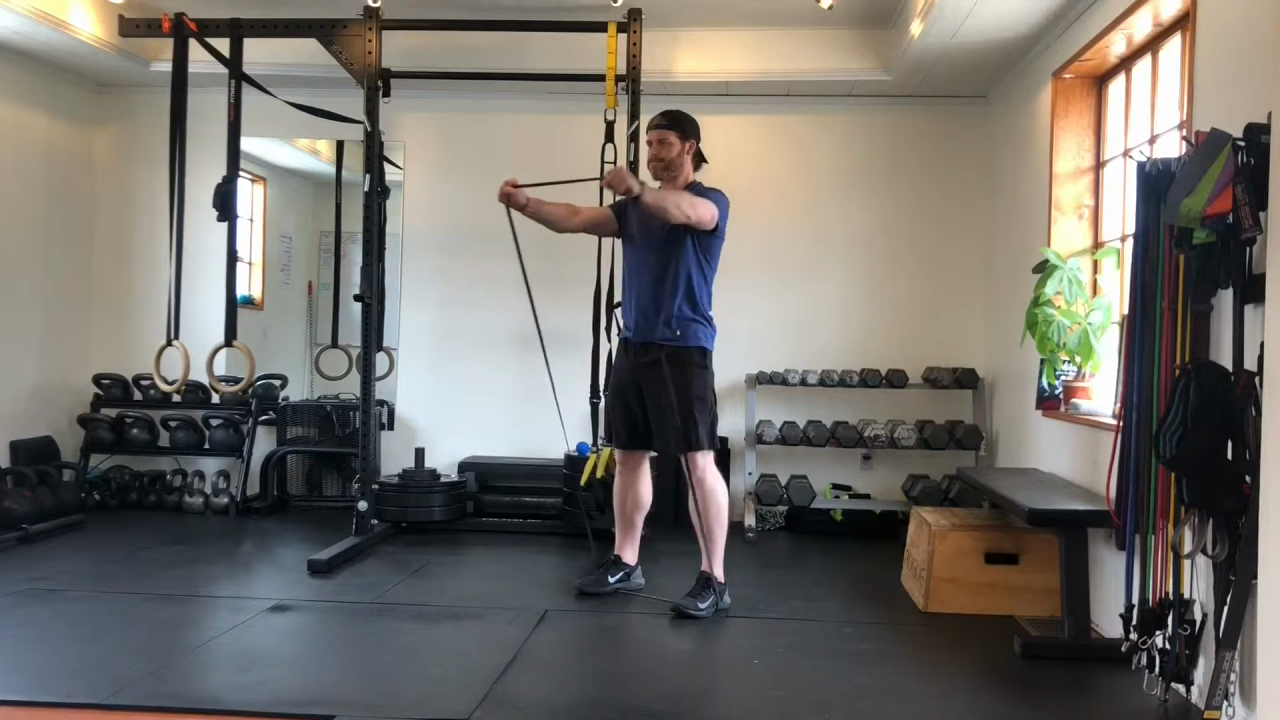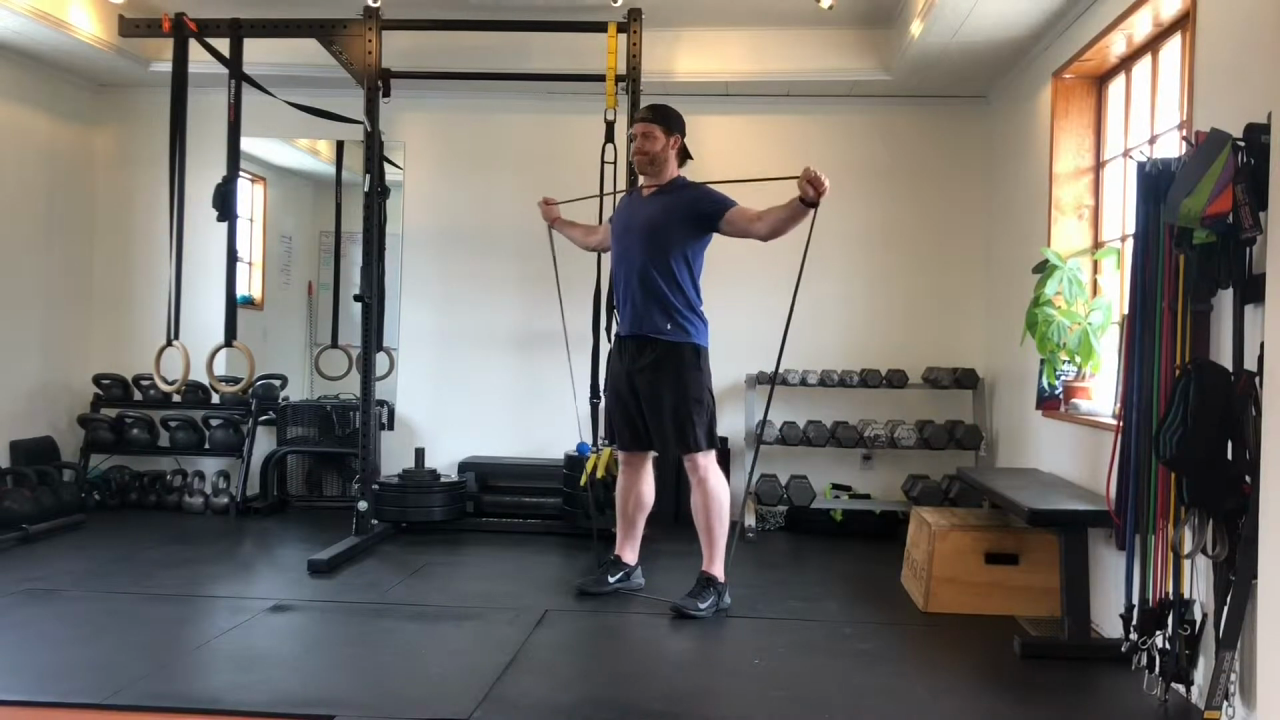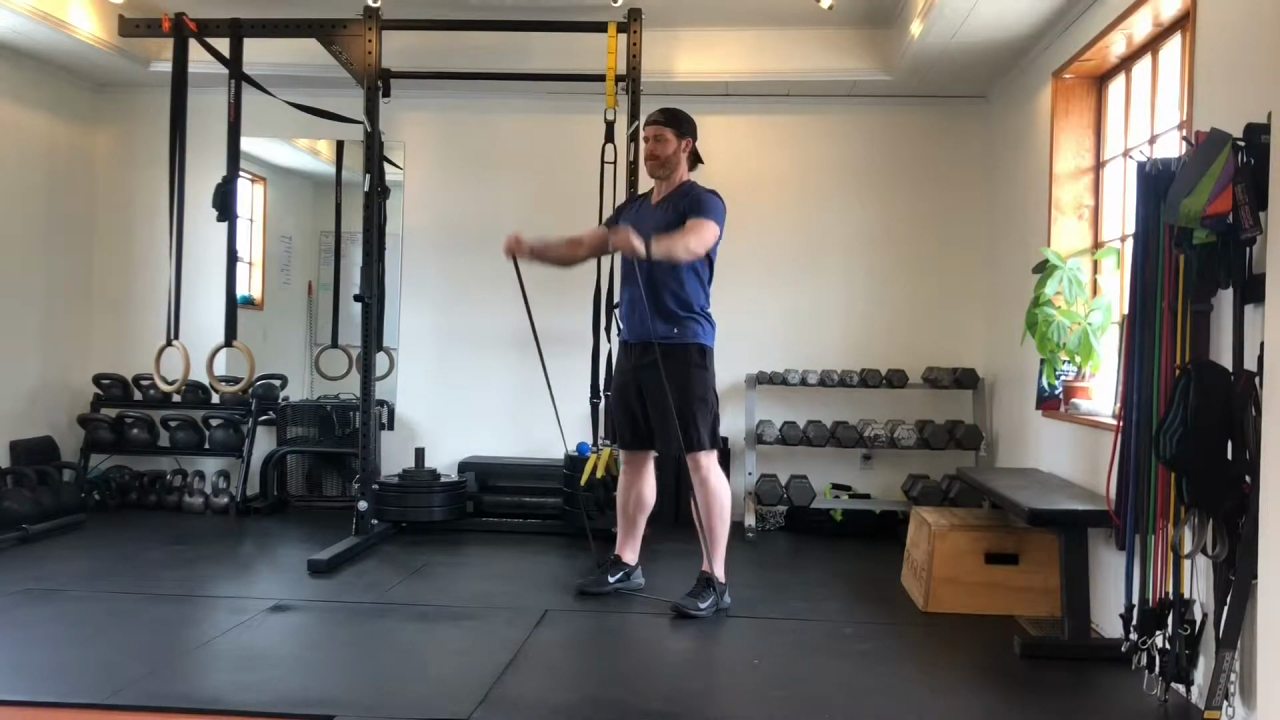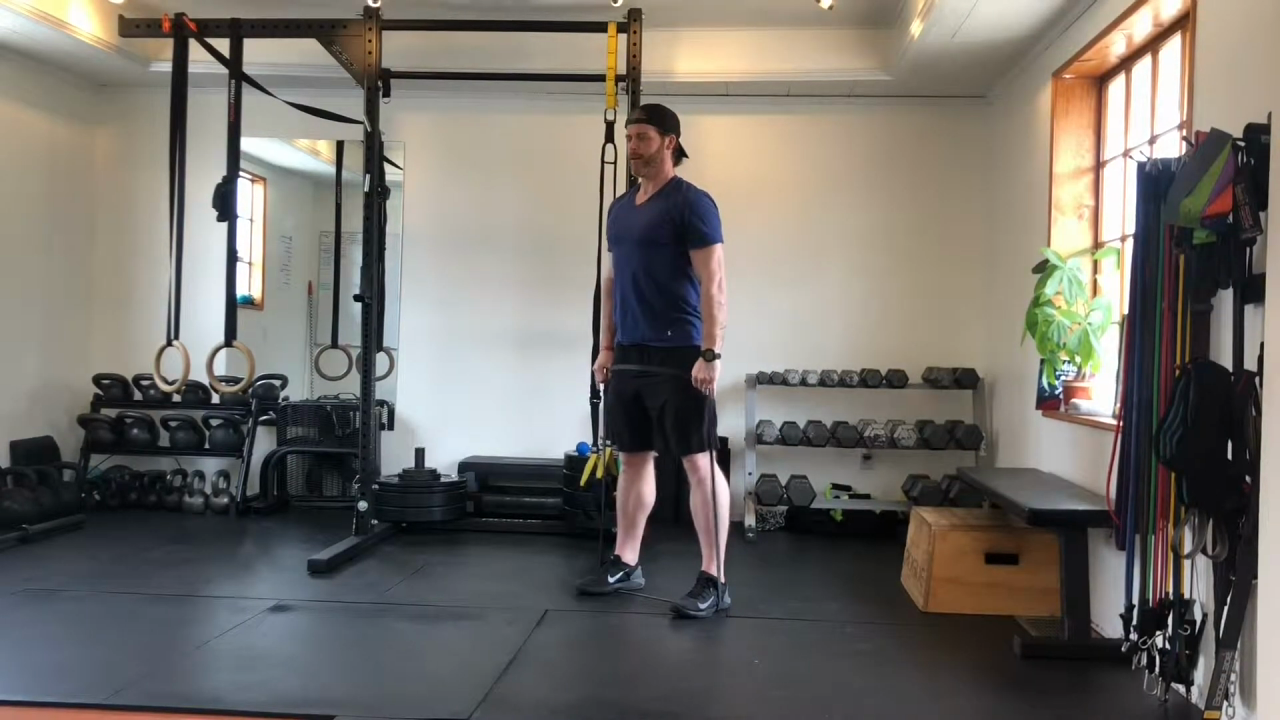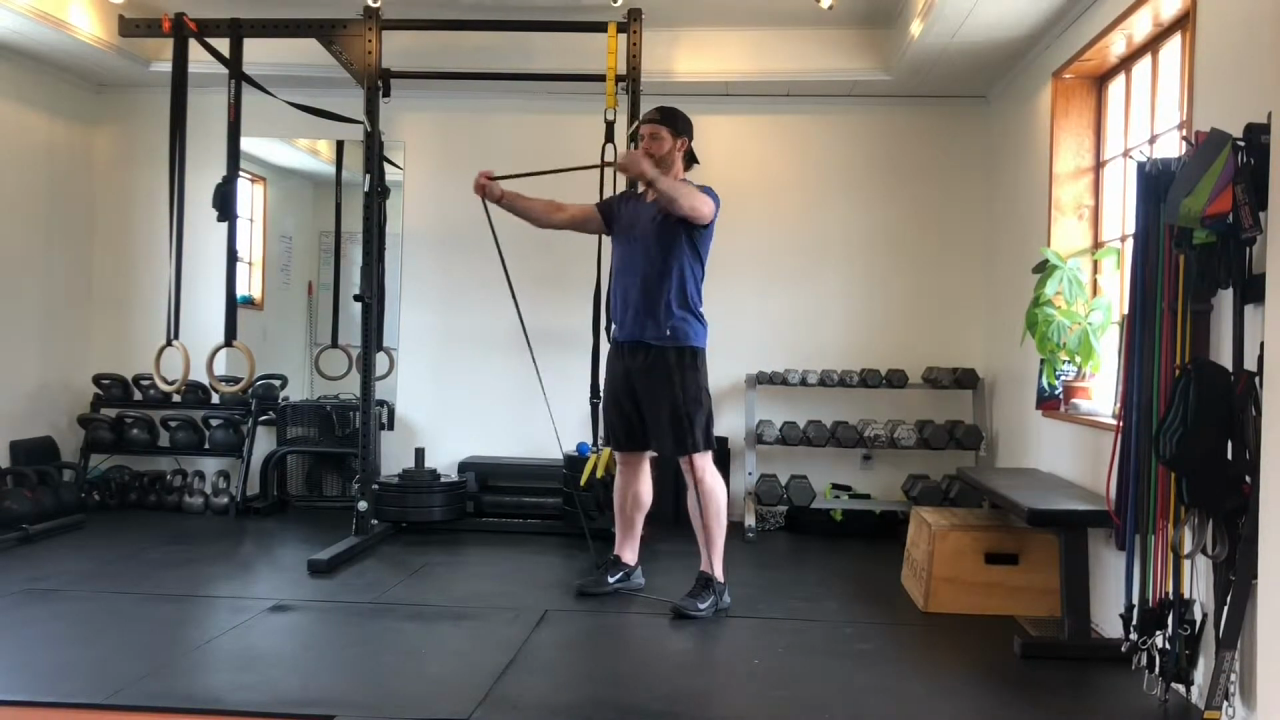
dt=1s
person 1, frame 1
left shoulder: (709, 201)
right shoulder: (631, 209)
left elbow: (683, 211)
right elbow: (574, 218)
left wrist: (639, 190)
right wrist: (524, 203)
left hip: (683, 348)
right hip: (633, 346)
left knee: (698, 462)
right knee: (629, 457)
left ankle: (714, 579)
right ankle: (625, 562)
person 1, frame 2
left shoulder: (695, 200)
right shoulder: (629, 204)
left elbow: (760, 225)
right elbow: (600, 239)
left wrist: (804, 202)
right wrist: (558, 222)
left hip: (675, 346)
right hip: (627, 345)
left knee: (699, 461)
right knee: (631, 458)
left ankle: (713, 579)
right ankle: (625, 562)
person 1, frame 3
left shoulder: (704, 201)
right shoulder: (633, 209)
left elbow: (693, 243)
right elbow: (579, 248)
left wrist: (645, 246)
right wrist: (531, 248)
left hip: (683, 347)
right hip: (633, 347)
left knee: (701, 460)
right knee: (633, 457)
left ankle: (714, 579)
right ankle: (625, 563)
person 1, frame 4
left shoulder: (691, 203)
right shoulder: (620, 208)
left elbow: (712, 283)
left wrist: (709, 353)
right wrist: (607, 347)
left hip: (677, 354)
right hip: (630, 353)
left knee: (698, 462)
right knee: (633, 458)
left ankle: (713, 579)
right ankle: (625, 563)
person 1, frame 5
left shoulder: (697, 198)
right shoulder: (624, 206)
left elbow: (694, 207)
right elbow: (558, 216)
left wrist: (651, 174)
right wrist: (499, 196)
left hip: (675, 347)
right hip: (624, 347)
left knee: (696, 461)
right knee: (629, 457)
left ankle: (713, 579)
right ankle: (625, 562)
